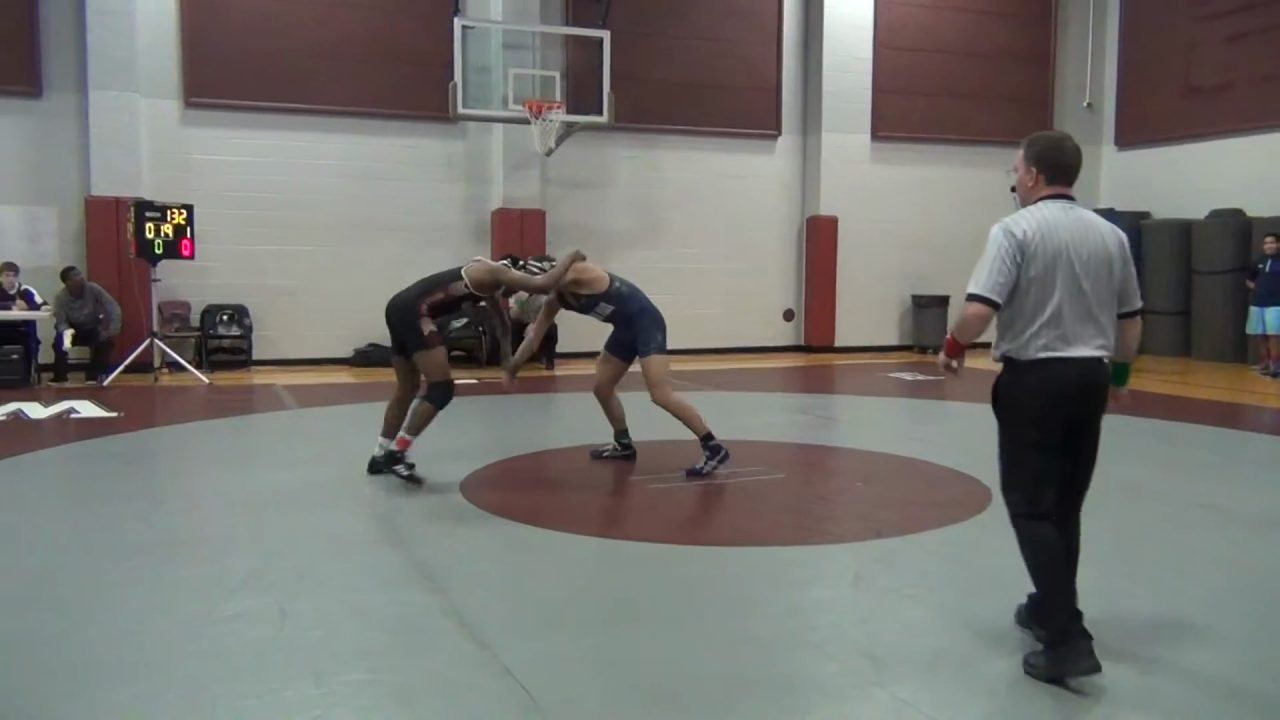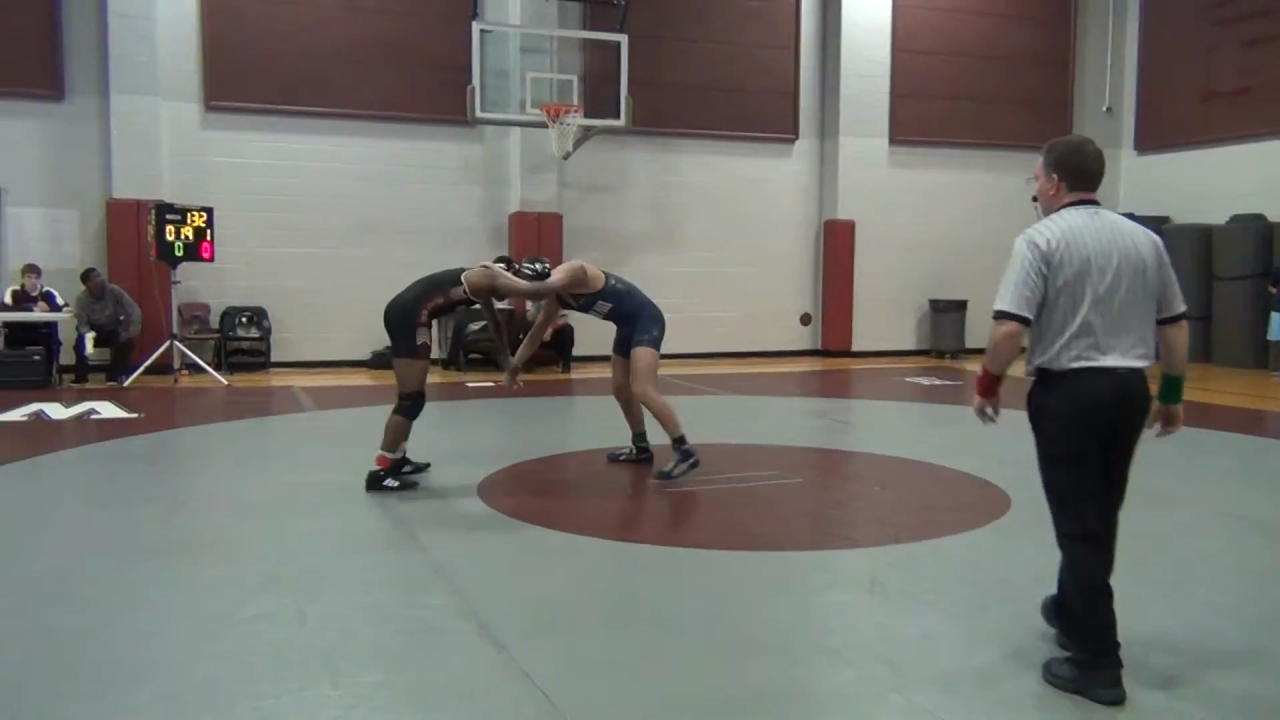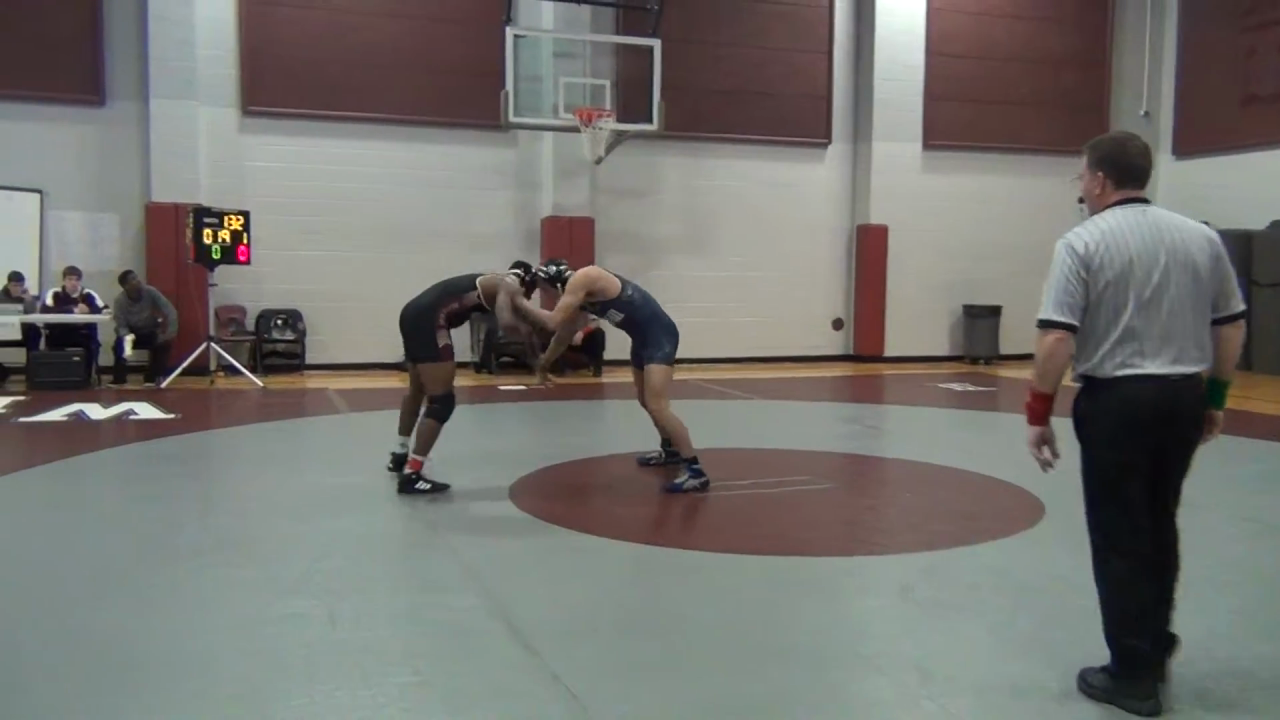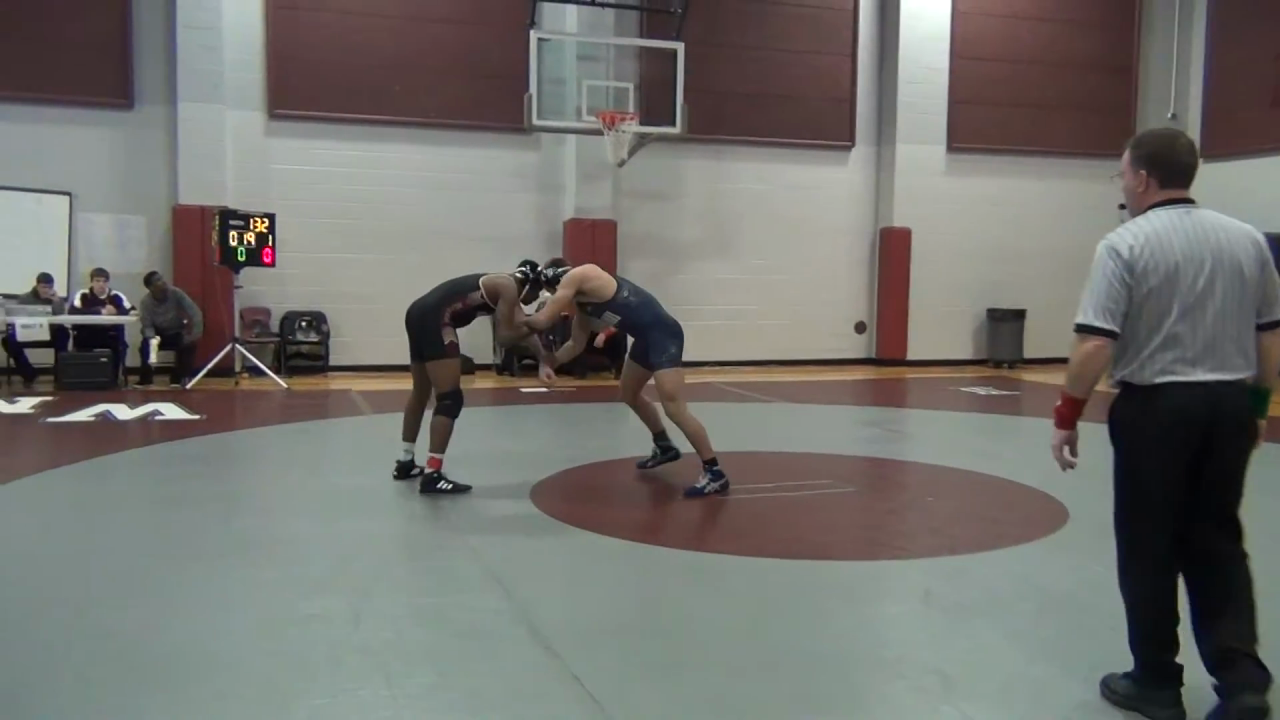
dt=0.2s
person 1, frame 1
left shoulder: (1015, 229)
right shoulder: (1111, 235)
left elbow: (979, 311)
right elbow: (1130, 318)
left wrist: (953, 347)
right wrist: (1117, 371)
left hip: (1033, 381)
right hip: (1090, 379)
left knee: (1035, 509)
right knee: (1064, 505)
left ankle: (1066, 642)
right ankle: (1049, 608)
person 1, frame 2
left shoulder: (1041, 239)
right shoulder: (1144, 239)
left elbow: (1010, 329)
right elbow: (1174, 326)
left wrist: (987, 385)
right wrist: (1172, 393)
left hip: (1068, 394)
right hip: (1130, 391)
left knee: (1079, 524)
right knee: (1100, 516)
left ankle: (1096, 663)
right ankle: (1073, 611)
person 1, frame 3
left shoulder: (1082, 242)
right shoulder: (1200, 236)
left elbow: (1056, 340)
right elbow: (1231, 327)
left wrist: (1038, 414)
right wrist: (1215, 396)
left hip: (1116, 403)
right hip: (1183, 398)
left knee: (1120, 538)
right knee: (1157, 523)
right ankle: (1153, 637)
person 1, frame 4
left shoulder: (1126, 245)
left elbow: (1095, 344)
left wrist: (1066, 416)
left hip: (1156, 411)
right hip: (1229, 406)
left knee: (1149, 551)
right knee: (1219, 545)
person 2, frame 1
left shoulder: (485, 280)
right shoulder: (493, 272)
left elbow: (502, 320)
right elbow: (540, 285)
left wrist: (508, 357)
right wrist: (569, 260)
left hip: (399, 308)
right hip: (414, 311)
left knee: (407, 390)
right knee: (441, 389)
left ankle: (382, 455)
right ankle: (395, 453)
person 2, frame 2
left shoulder: (481, 277)
right shoulder: (494, 278)
left elbow: (495, 322)
right elbow: (531, 291)
left wrist: (505, 358)
left hip: (398, 309)
right hip: (412, 316)
left knee: (411, 393)
right knee: (412, 400)
left ankle: (398, 458)
right ankle: (379, 472)
person 2, frame 3
left shoulder: (498, 283)
right shoulder: (508, 286)
left elbow: (515, 323)
right elbow: (507, 323)
left hip: (413, 314)
right hip: (429, 321)
left knee: (418, 391)
right knee: (442, 401)
left ankle: (400, 455)
right ankle: (411, 474)
person 2, frame 4
left shoulder: (506, 285)
right shoulder: (509, 288)
left elbow: (521, 331)
right elbow: (503, 337)
left wrist: (544, 361)
left hip: (419, 314)
right hip: (435, 320)
left knee: (421, 393)
right knee: (450, 399)
left ankle: (405, 463)
right ankle: (432, 475)
person 3, frame 1
left shoulder: (576, 272)
right shoulder: (556, 299)
right elbow: (535, 334)
right wrist: (513, 367)
left hip: (647, 323)
right hip: (625, 328)
left knee: (661, 396)
right knee: (602, 389)
left ankle: (713, 449)
right ankle: (623, 444)
person 3, frame 2
left shoulder: (567, 272)
right shoulder: (556, 296)
right elbow: (536, 334)
right wrist: (513, 367)
left hip: (646, 321)
right hip: (627, 327)
left knee: (642, 391)
right knee: (621, 391)
left ankle: (684, 451)
right ankle: (640, 448)
person 3, frame 3
left shoulder: (582, 279)
right shoulder: (576, 298)
left elbow: (553, 323)
right elbow: (562, 336)
left wrist: (522, 306)
right wrist: (544, 363)
left hip: (659, 332)
right hip: (642, 335)
left knee: (657, 405)
right knee: (646, 400)
left ankle: (695, 470)
right ankle: (670, 450)
person 3, frame 4
left shoulder: (578, 277)
right shoulder: (581, 302)
left elbow: (544, 320)
right elbow: (577, 343)
left wrist: (520, 321)
right wrist: (552, 361)
left hip: (662, 333)
right hip: (645, 336)
left knee: (674, 408)
right knee: (629, 394)
left ankle: (714, 473)
right ankle: (665, 447)
